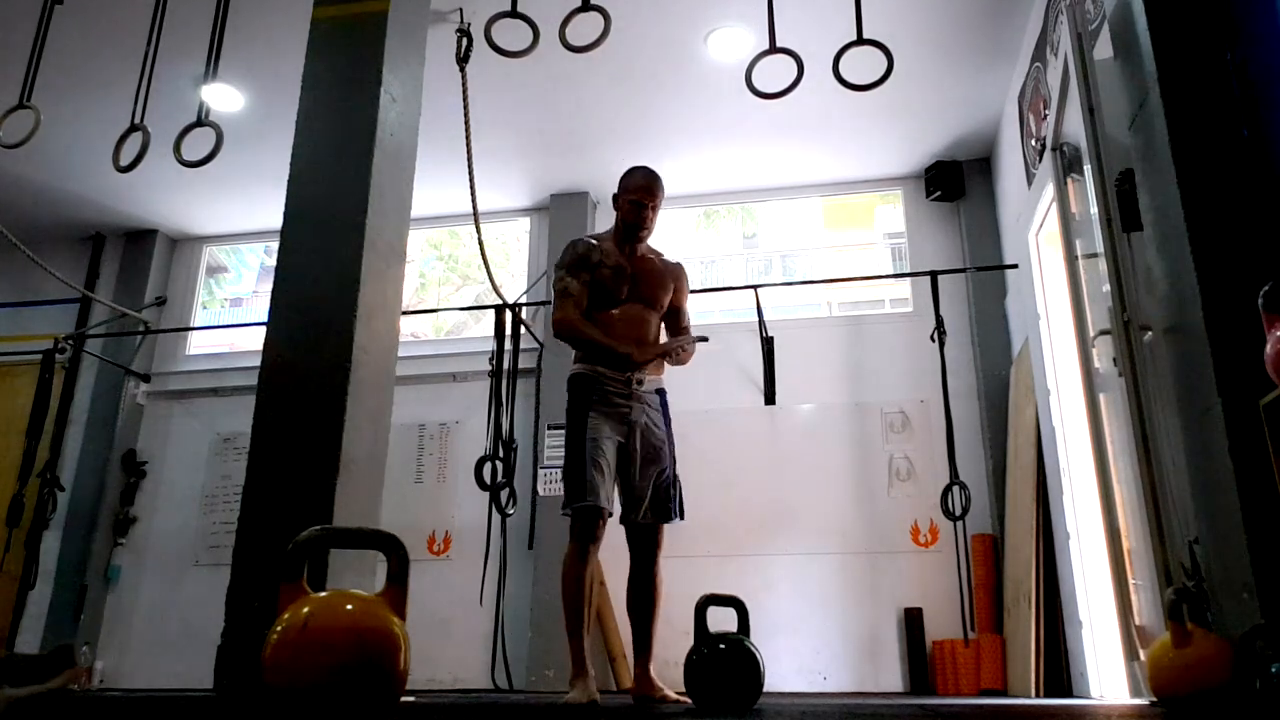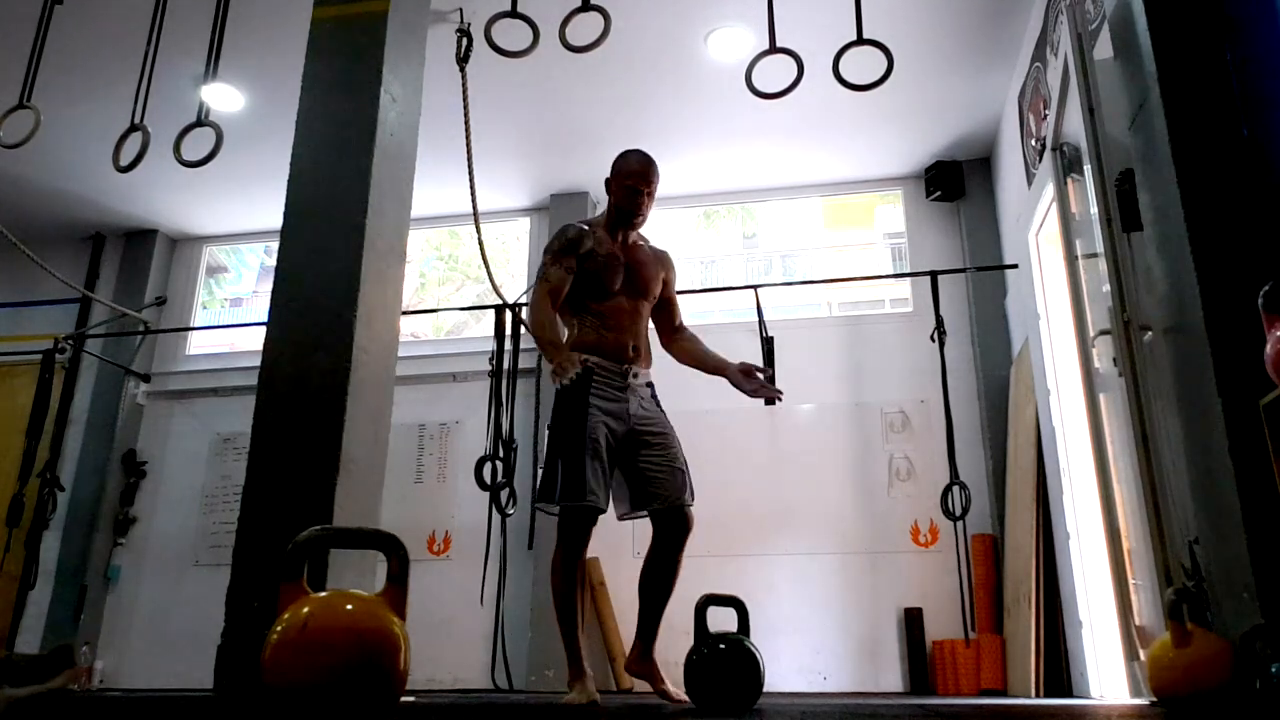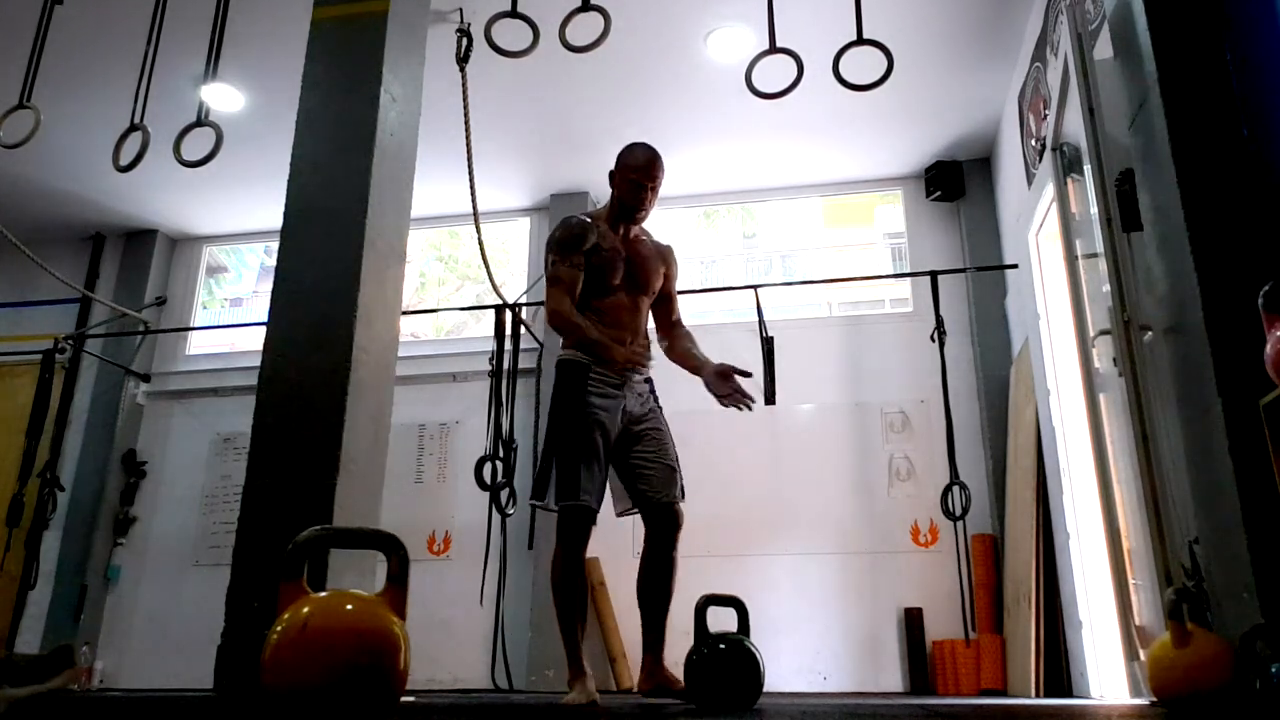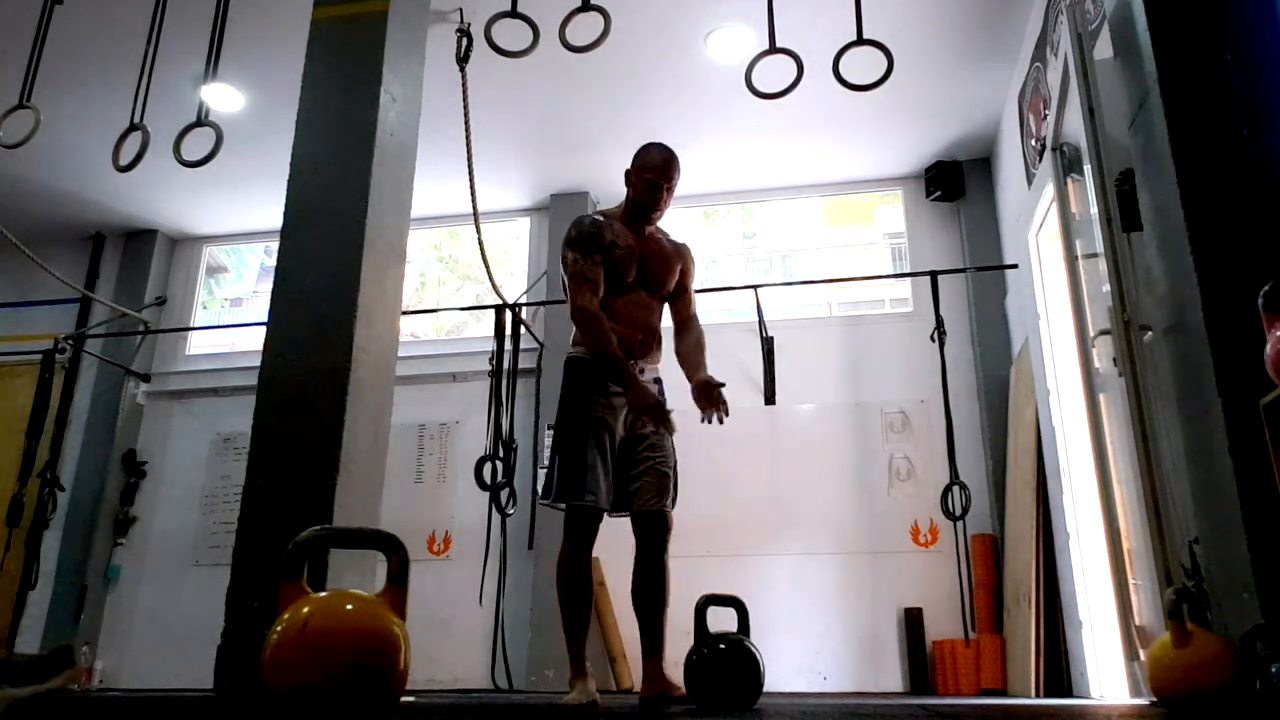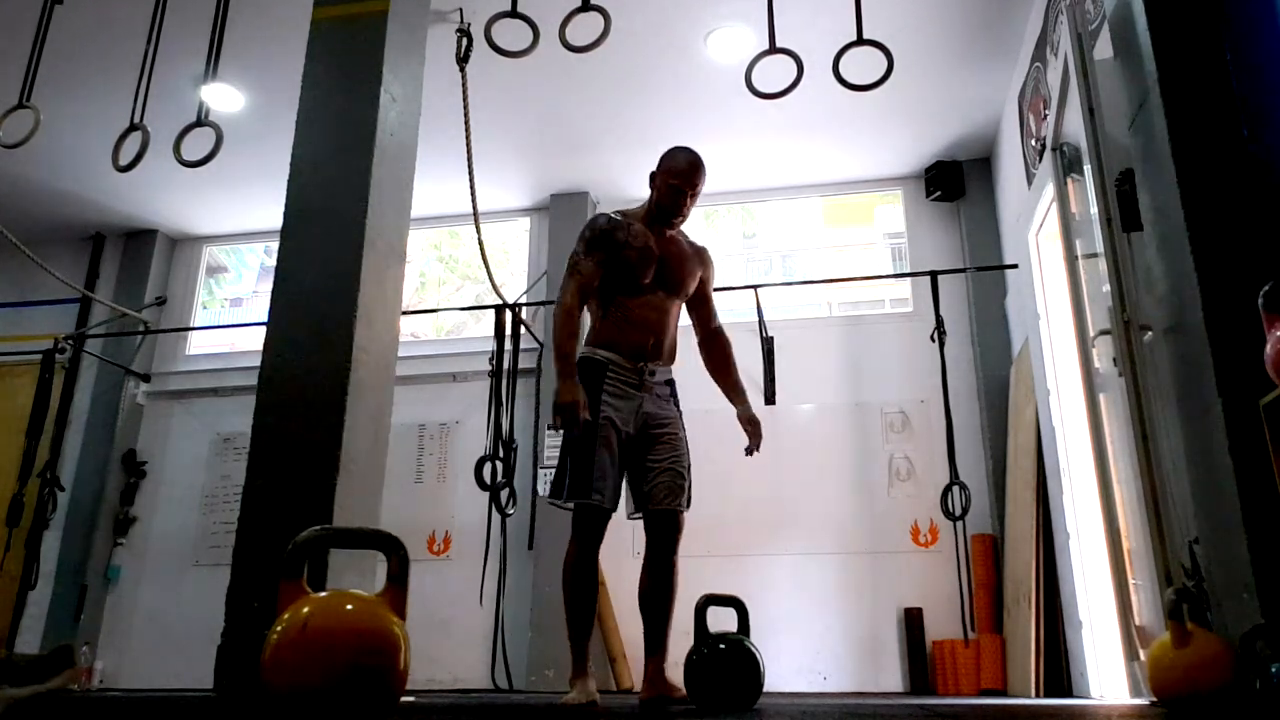
dt=0.2s
person 1, frame 1
left shoulder: (671, 271)
right shoulder: (584, 253)
left elbow: (685, 342)
right elbow: (564, 322)
left wrist: (676, 347)
right wrist: (631, 352)
left hip: (650, 400)
right hip: (596, 392)
left knee: (648, 541)
right knee: (588, 524)
left ankle: (644, 675)
right ankle: (580, 673)
person 1, frame 2
left shoulder: (658, 260)
right shoulder: (575, 240)
left elbow: (674, 334)
right elbow: (542, 306)
left wrist: (727, 371)
right wrist: (557, 351)
left hip: (641, 394)
right hip: (588, 388)
left knee: (677, 518)
right knee: (577, 523)
left ankle: (643, 652)
right ankle: (578, 675)
person 1, frame 3
left shoulder: (661, 255)
right shoulder: (576, 233)
left elbow: (671, 329)
right elbow: (558, 307)
left wrist: (708, 371)
right wrist: (608, 349)
left hip: (641, 392)
right hip: (587, 383)
left knee: (667, 517)
right knee: (576, 522)
left ankle: (653, 663)
right ankle: (578, 675)
person 1, frame 4
left shoulder: (677, 252)
right shoulder: (591, 232)
left elbow: (687, 322)
right elbow: (586, 310)
left wrist: (698, 376)
right wrist: (631, 382)
left hip: (650, 390)
right hip: (595, 379)
left knee: (656, 527)
right knee: (583, 522)
left ankle: (654, 673)
right ankle: (579, 674)
person 1, frame 5
left shoulder: (696, 257)
right shoulder: (608, 231)
left elbow: (710, 333)
right elbow: (570, 304)
left wrist: (740, 402)
right wrist: (566, 378)
left hip: (662, 391)
right hip: (604, 379)
left knee: (667, 527)
right knee: (590, 521)
left ankle: (655, 675)
right ankle: (580, 673)
